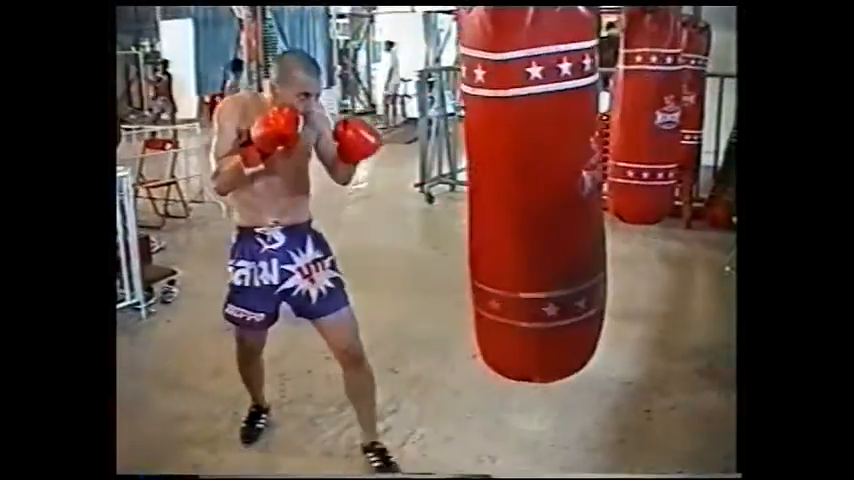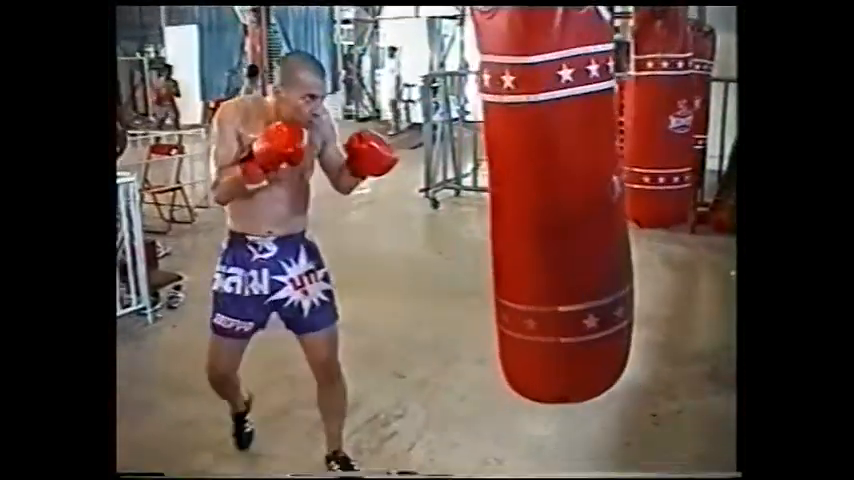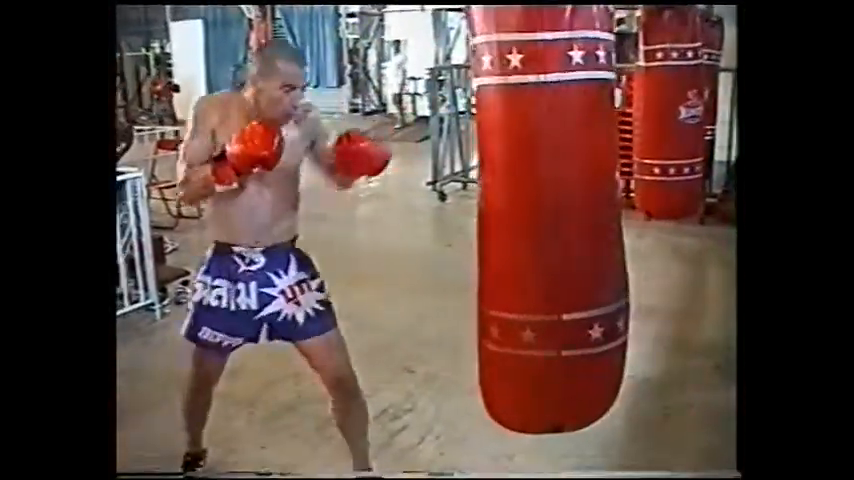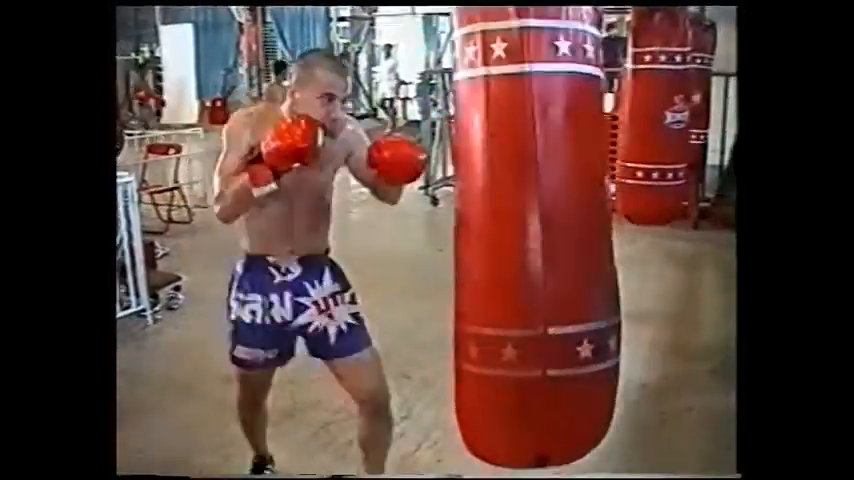
dt=0.4s
person 1, frame 1
left shoulder: (315, 117)
right shoulder: (234, 109)
left elbow: (341, 177)
right elbow: (220, 183)
left wrist: (352, 151)
right wrist: (257, 146)
left hip: (303, 243)
right hip: (252, 247)
left knee: (351, 350)
right knee: (248, 347)
left ankle: (372, 441)
right ankle: (259, 407)
person 1, frame 2
left shoulder: (319, 123)
right shoulder: (235, 114)
left elbow: (342, 184)
right elbow: (221, 193)
left wrist: (360, 163)
right wrist: (260, 160)
left hip: (296, 254)
right hip: (243, 256)
left knee: (326, 366)
right knee: (219, 370)
left ankle: (335, 452)
right ankle: (241, 407)
person 1, frame 3
left shoulder: (305, 120)
right shoulder: (212, 111)
left elbow: (338, 176)
right elbow: (187, 190)
left wrist: (350, 163)
right wrist: (235, 164)
left hip: (285, 265)
right hip: (227, 267)
left knee: (342, 379)
right knee: (202, 379)
left ankle: (364, 470)
right ankle: (194, 453)
person 1, frame 4
left shoulder: (343, 133)
right shoulder: (247, 123)
left elbow: (389, 194)
right elbow: (224, 211)
left wrist: (392, 168)
right wrist: (268, 165)
left hip: (317, 278)
right hip: (258, 279)
left knee: (374, 396)
right knee: (252, 393)
right ankle: (261, 459)
